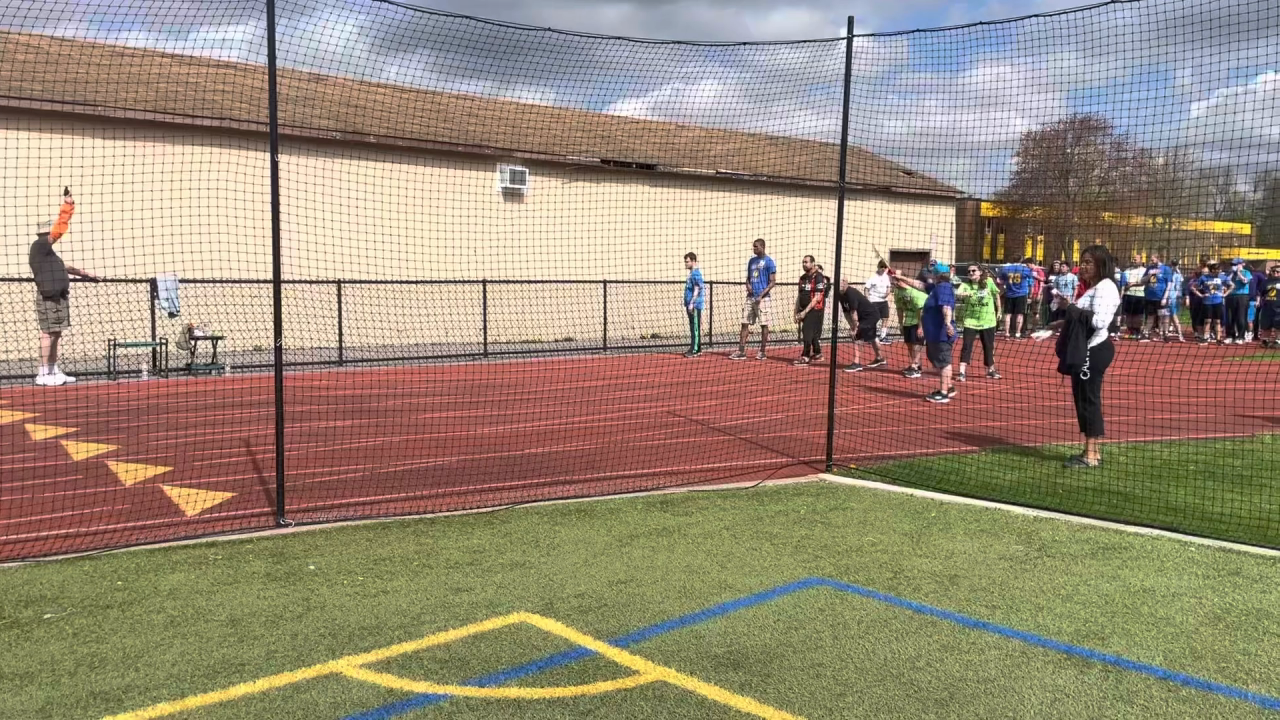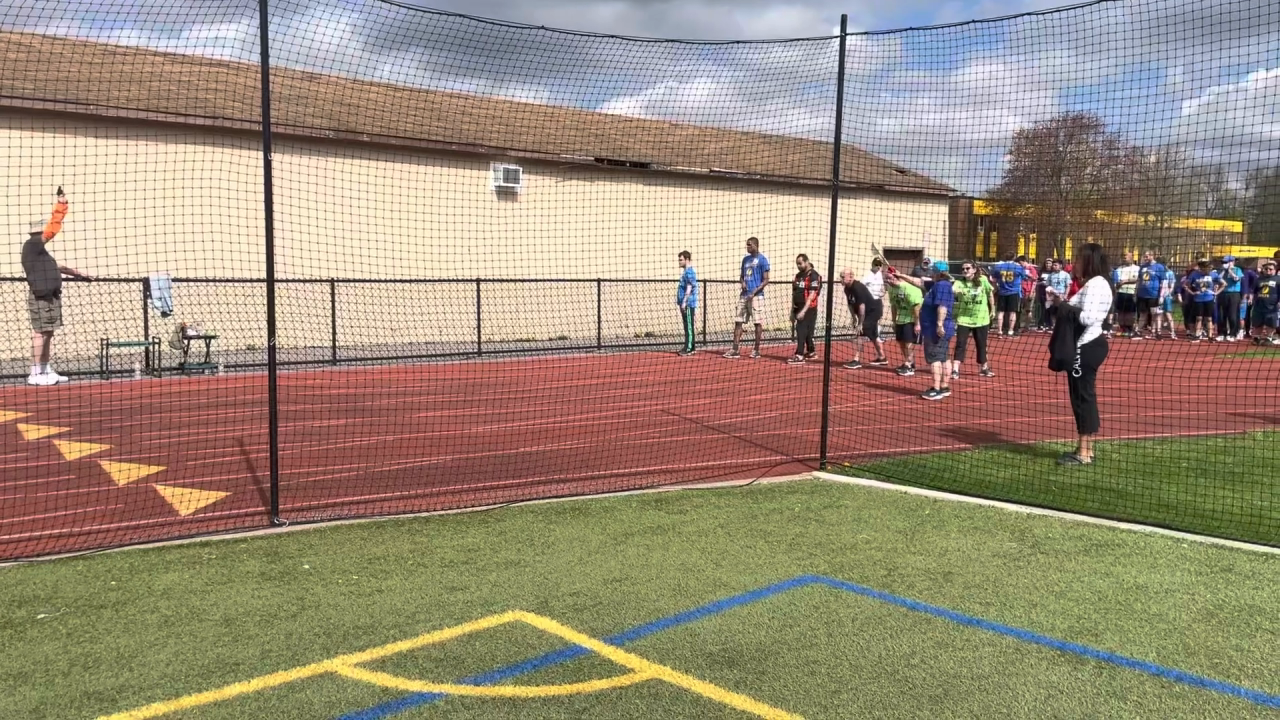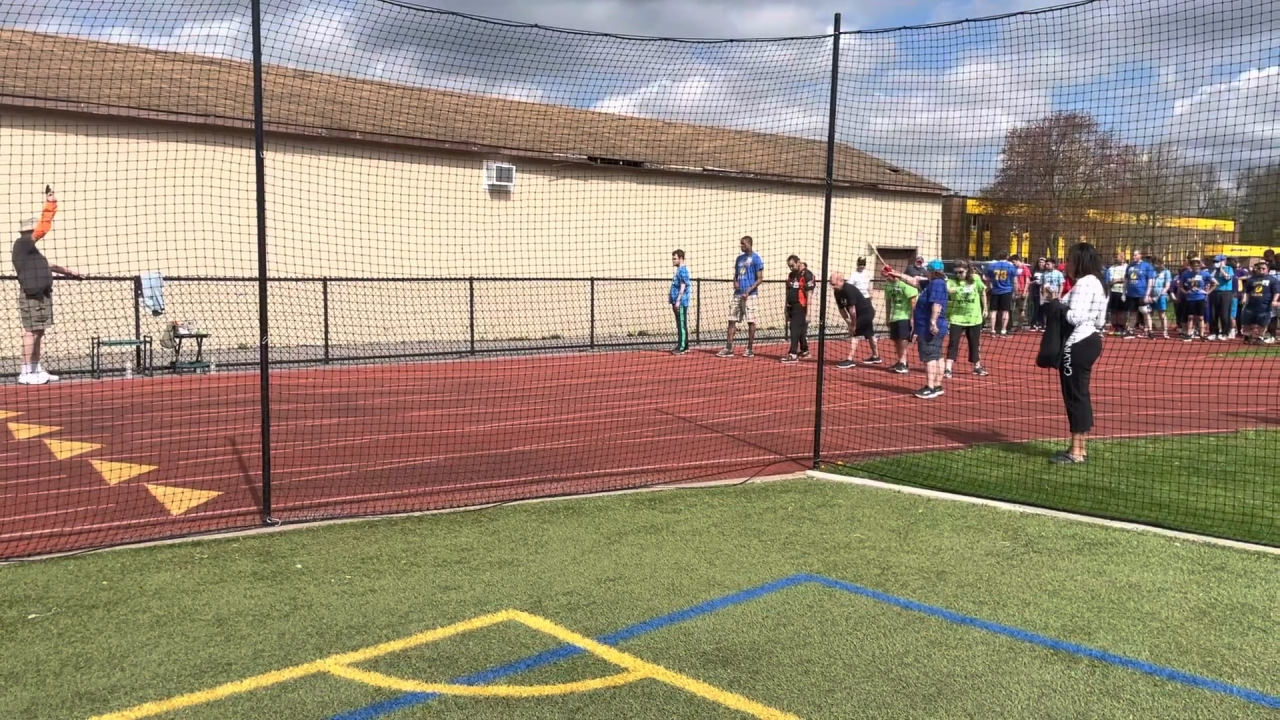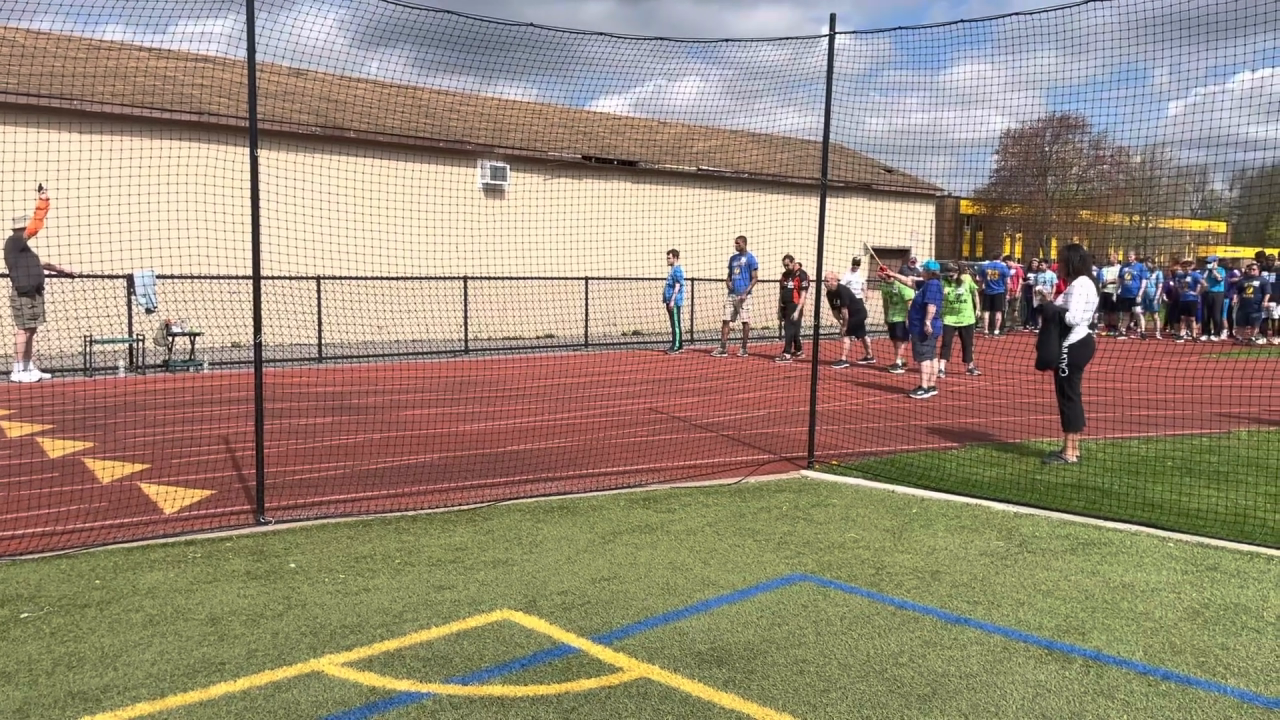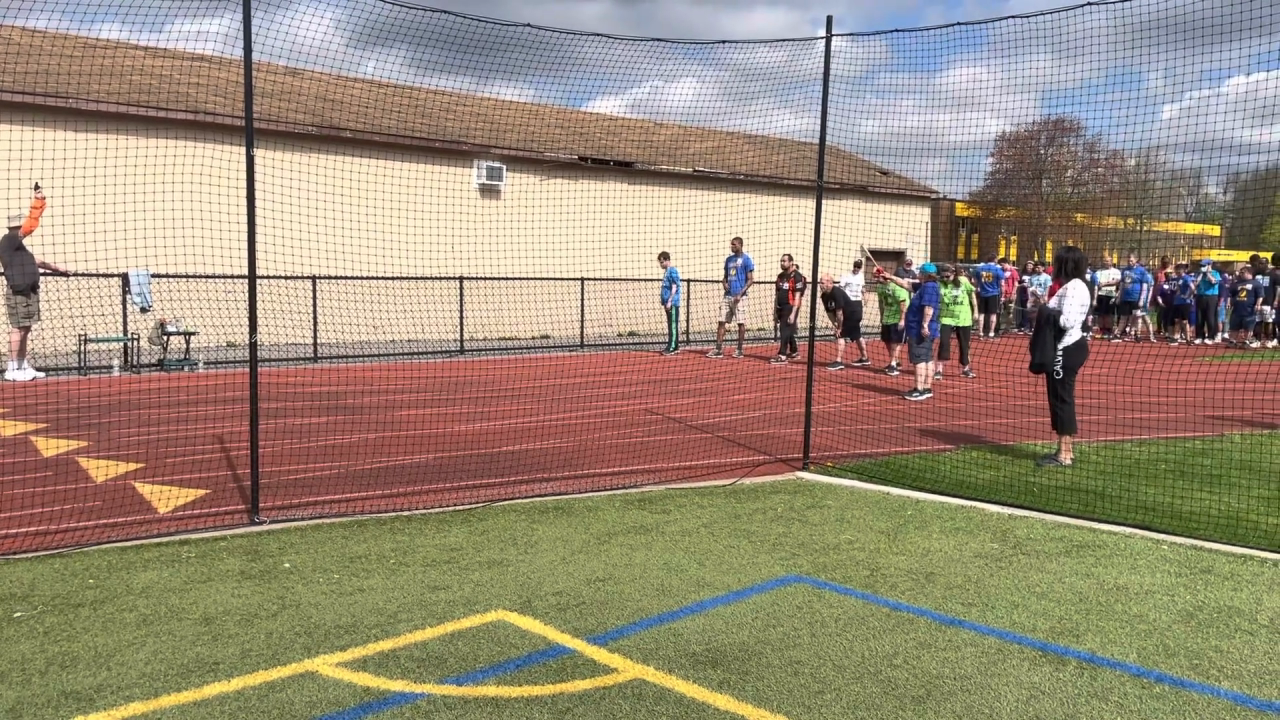
dt=0.5s
person 1, frame 1
left shoulder: (1105, 287)
right shoulder: (1094, 287)
left elbow: (1099, 320)
left wrist: (1071, 309)
right wrist: (1065, 323)
left hip: (1093, 351)
right hip: (1086, 350)
left knee: (1088, 400)
right knee: (1085, 400)
left ankle: (1090, 456)
right ankle: (1092, 451)
person 1, frame 2
left shoulder: (1095, 284)
right shoulder: (1095, 284)
left elbow: (1087, 317)
left wrist: (1063, 306)
right wrist: (1066, 304)
left hip: (1085, 347)
right hip: (1088, 345)
left knee: (1082, 397)
right knee: (1084, 397)
left ankle: (1083, 453)
right ankle: (1086, 449)
person 1, frame 3
left shoulder: (1083, 283)
right shoulder: (1096, 284)
left elbow: (1074, 316)
right elbow: (1100, 321)
left hip: (1077, 346)
right hip: (1088, 342)
left knee: (1075, 396)
right knee: (1080, 396)
left ankle: (1076, 452)
right ankle: (1079, 448)
person 1, frame 4
left shoulder: (1079, 284)
right shoulder: (1085, 283)
left elbow: (1072, 318)
right wrist: (1054, 308)
left hip: (1072, 347)
right hip: (1078, 344)
left knee: (1068, 397)
right knee: (1071, 396)
left ankle: (1069, 452)
right ankle: (1073, 448)
person 1, frame 5
left shoulder: (1073, 288)
right shoulder: (1072, 286)
left elbow: (1067, 320)
left wrist: (1043, 310)
right wrist: (1045, 310)
left hip: (1066, 350)
right hip: (1067, 348)
left knee: (1061, 399)
right knee: (1061, 399)
left ankle: (1064, 455)
right ankle: (1066, 450)
person 2, frame 1
left shoulder: (47, 251)
right shoulder: (39, 246)
left elbow: (63, 267)
right elbow: (58, 231)
left wrist: (85, 274)
right wrist: (67, 207)
left hip: (57, 297)
right hip: (48, 298)
left knee: (55, 334)
right knee: (48, 333)
left ankle: (53, 371)
right ankle: (43, 374)
person 2, frame 2
left shoulder: (39, 250)
right shoulder: (32, 245)
left elbow: (55, 266)
right elbow: (51, 230)
left wrist: (77, 273)
right wrist: (60, 207)
left hip: (50, 296)
right hip: (41, 297)
left knee: (48, 333)
right knee: (40, 333)
left ankle: (46, 370)
right ankle: (35, 373)
person 2, frame 3
left shoulder: (31, 249)
right shoulder: (22, 243)
left elbow: (47, 265)
right elbow: (42, 229)
left wrist: (69, 271)
right wrist: (50, 205)
left hip: (40, 295)
right hip: (32, 296)
left knee: (38, 332)
right knee: (31, 332)
left ankle: (37, 369)
right ankle: (26, 372)
person 2, frame 4
left shoulder: (22, 247)
right shoulder: (14, 242)
left elbow: (39, 263)
right elbow: (34, 227)
left wrist: (61, 269)
right wrist: (42, 203)
left hip: (32, 293)
right hip: (23, 294)
left knee: (30, 330)
right knee: (23, 330)
left ankle: (29, 367)
right ankle: (18, 370)
person 2, frame 5
left shoulder: (17, 245)
right shoulder: (9, 240)
left elbow: (33, 260)
right elbow: (29, 226)
left wrist: (56, 268)
right wrist: (38, 203)
left hip: (27, 292)
right hip: (18, 292)
left knee: (25, 329)
right knee: (18, 328)
left ankle: (23, 366)
right ankle: (12, 368)
